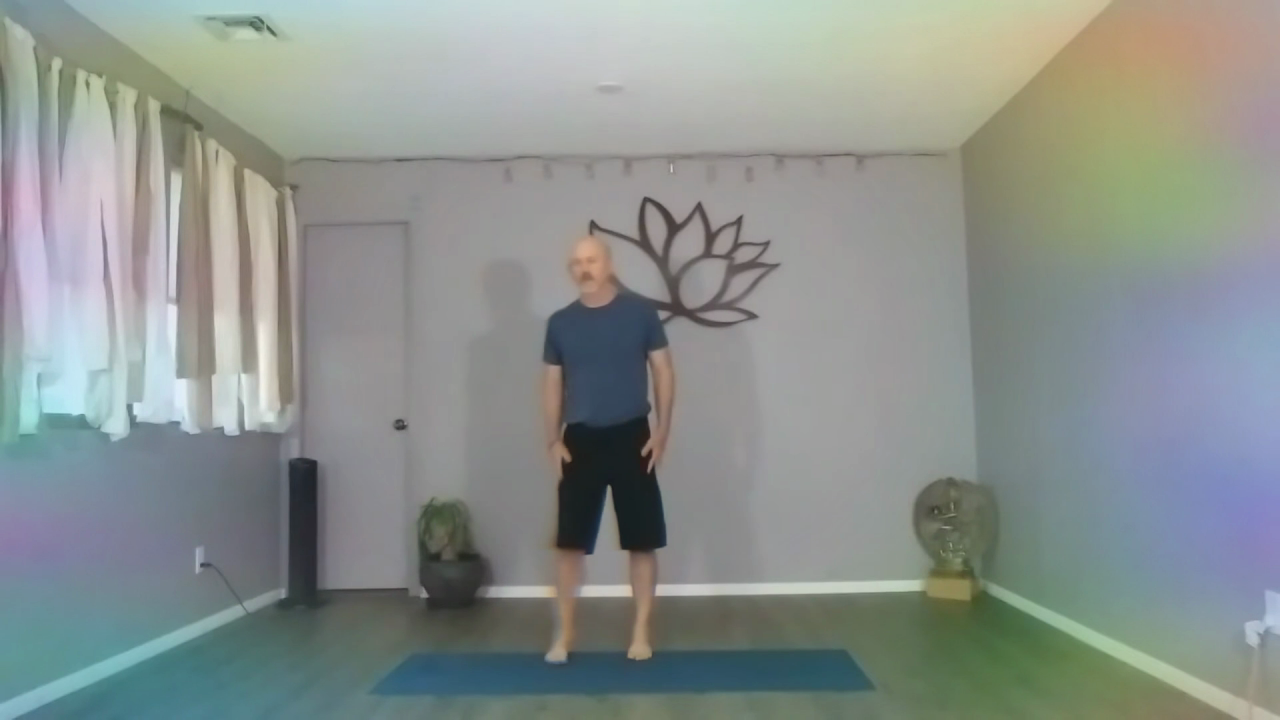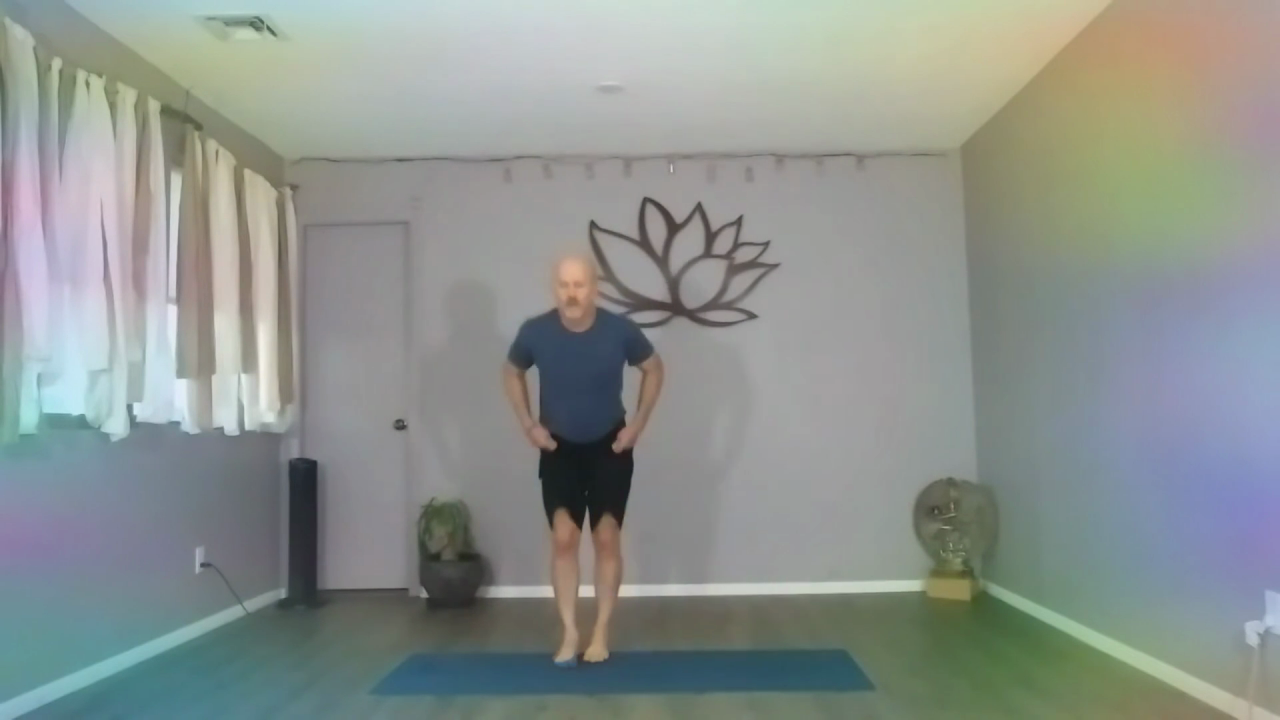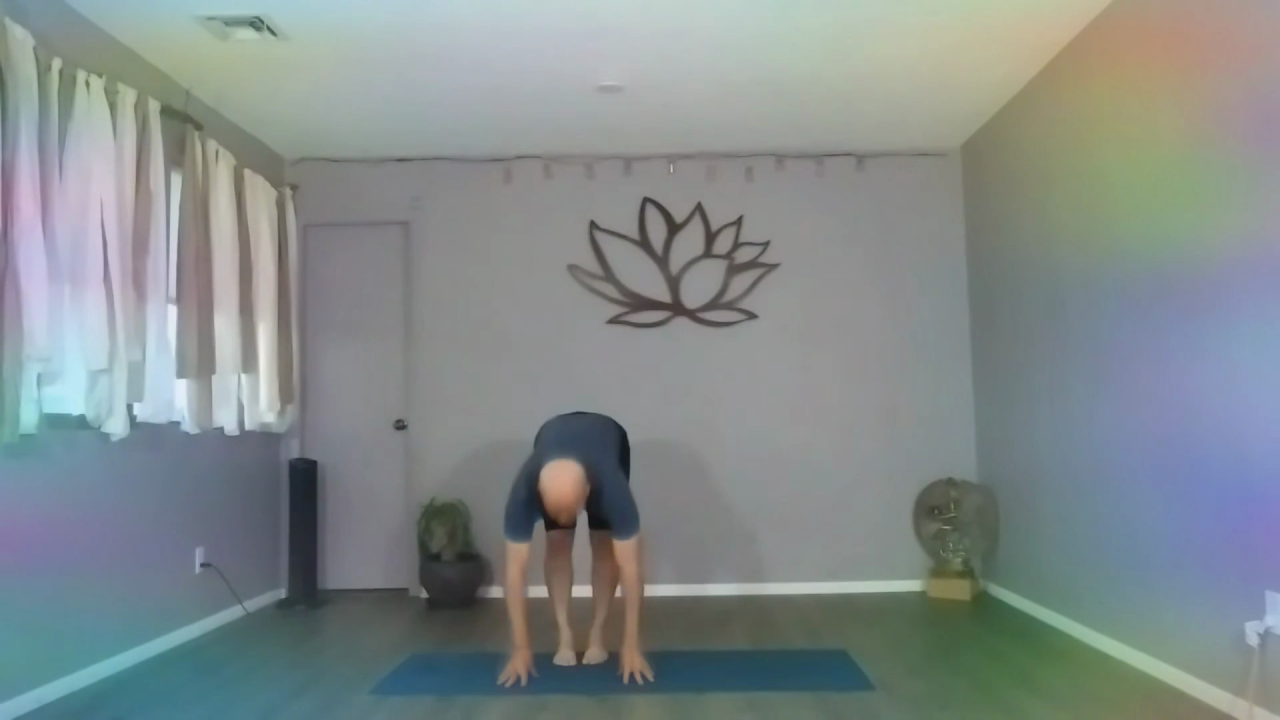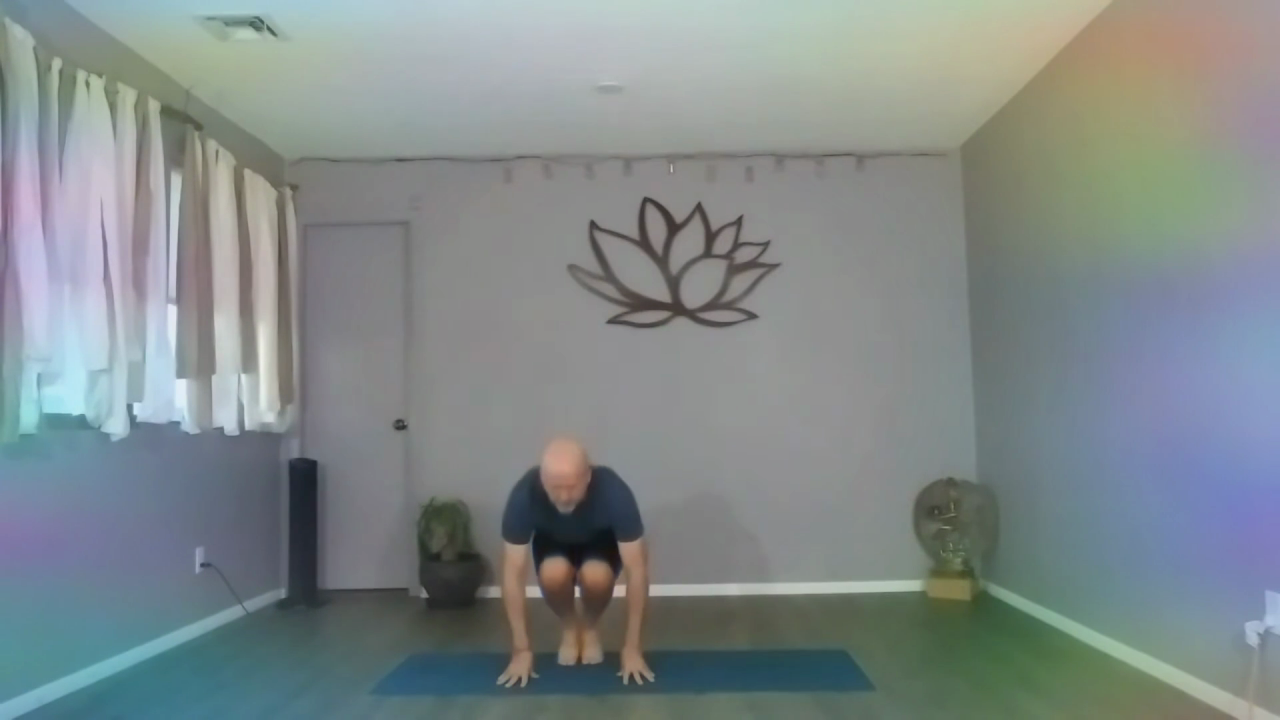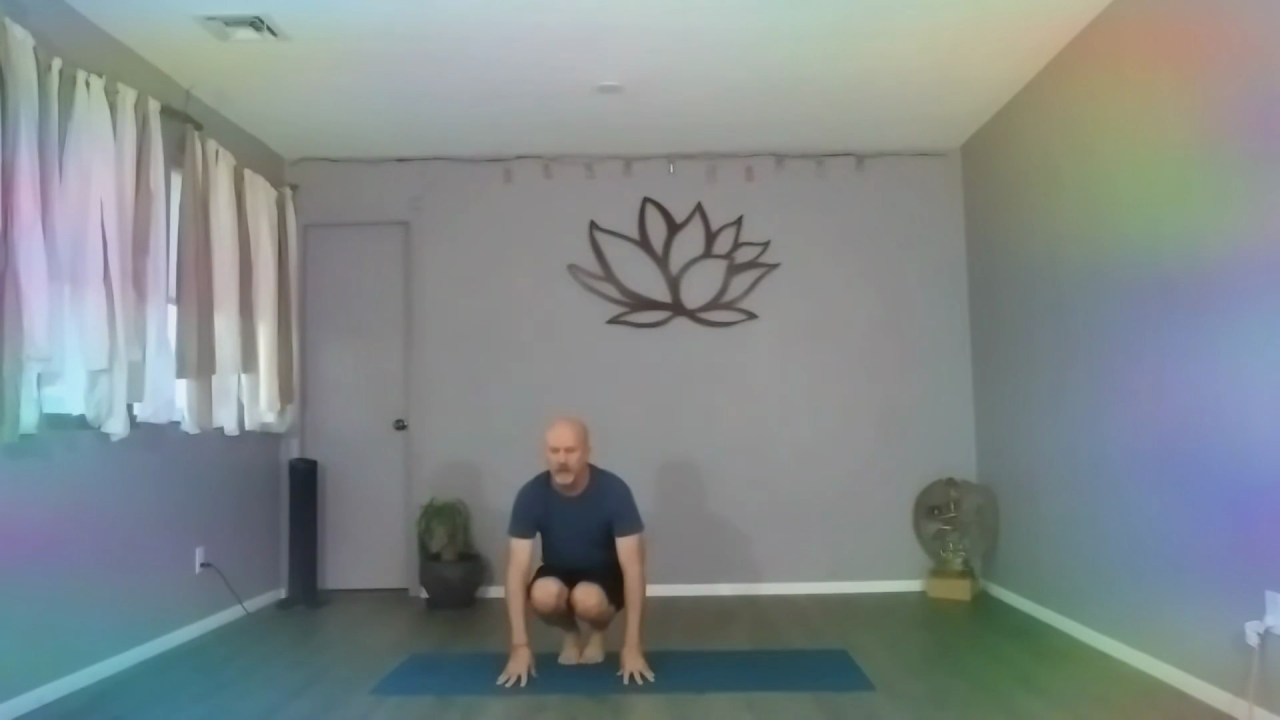
dt=1s
person 1, frame 1
left shoulder: (641, 312)
right shoulder: (561, 322)
left elbow: (663, 371)
right elbow: (553, 383)
left wrist: (661, 431)
right wrist: (553, 439)
left hip: (631, 437)
right hip: (580, 439)
left knee: (642, 542)
right knee: (570, 541)
left ankle: (641, 631)
right ankle: (564, 632)
person 1, frame 2
left shoulder: (621, 331)
right shoulder: (535, 332)
left elbow: (653, 370)
right elbow: (512, 374)
left wrist: (638, 424)
right wrist: (529, 425)
left hip: (611, 447)
right hip: (558, 448)
left knee: (606, 536)
right knee: (563, 536)
left ankle: (600, 633)
right ankle: (569, 634)
person 1, frame 3
left shoulder: (611, 488)
right shoulder: (525, 493)
left elbow: (629, 566)
right elbow: (516, 569)
left wrist: (631, 645)
right wrist: (520, 647)
left knee: (604, 544)
right knee: (557, 544)
left ankle: (597, 634)
right ankle: (564, 635)
person 1, frame 4
left shoulder: (614, 493)
right shoulder: (524, 495)
left elbow: (636, 569)
right elbow: (513, 573)
left wrist: (632, 648)
right wrist: (521, 650)
left hip: (600, 542)
right hip: (553, 543)
left knee: (595, 577)
right knee: (553, 574)
left ankle: (590, 627)
right ankle: (569, 627)
person 1, frame 5
left shoulder: (614, 491)
right shoulder: (531, 495)
left elbow: (632, 566)
right elbow: (517, 567)
left wrist: (632, 646)
right wrist: (520, 646)
left hip: (604, 575)
right hip: (559, 573)
left knee: (587, 600)
right knee: (543, 596)
left ankle: (597, 632)
right ankle: (570, 633)
